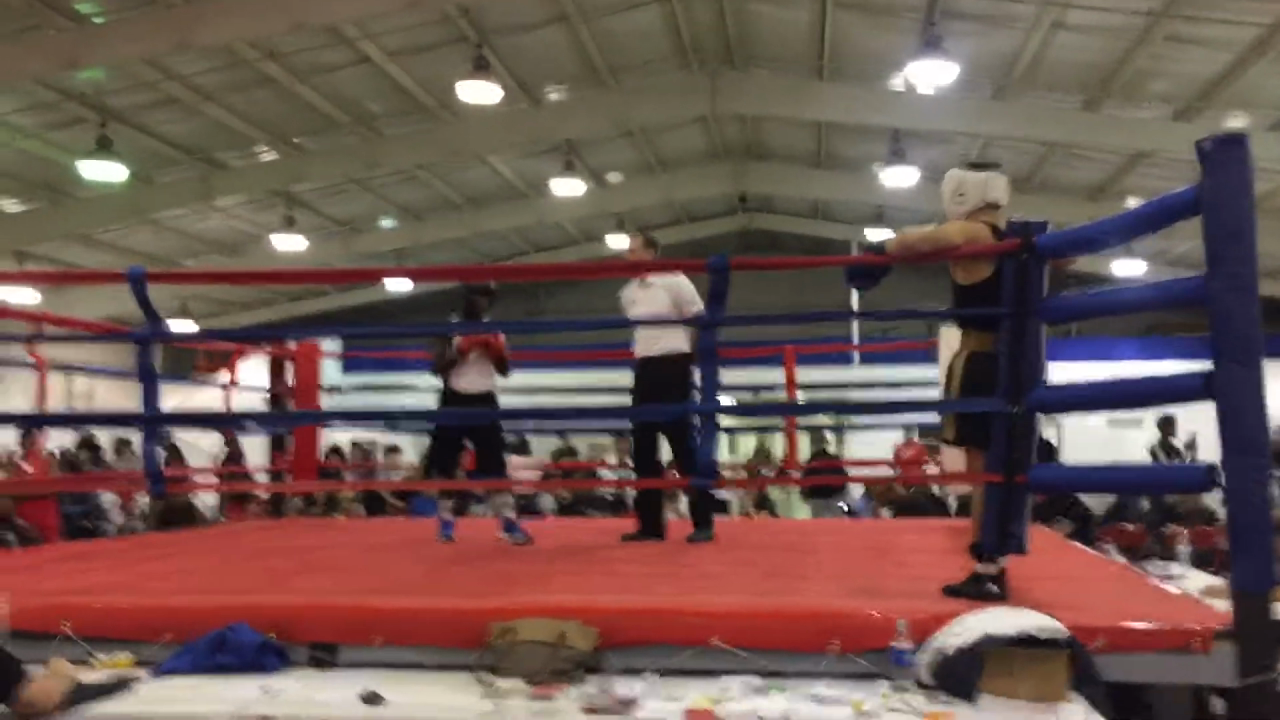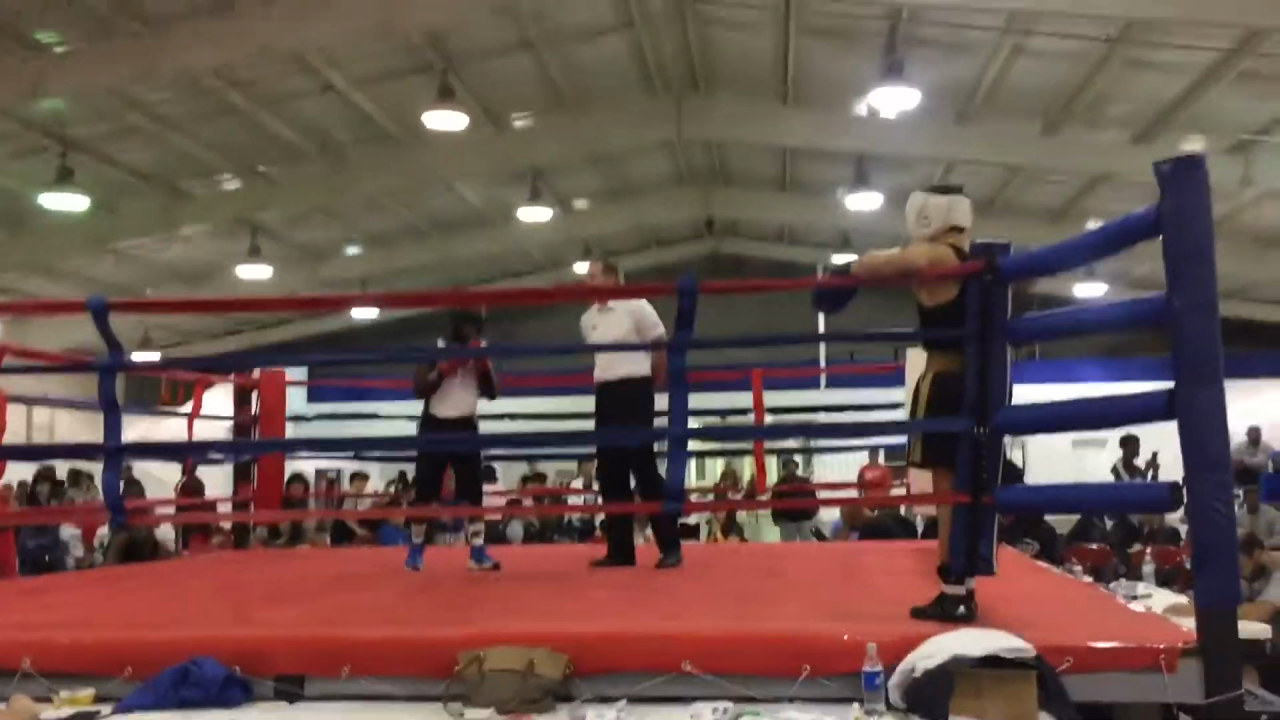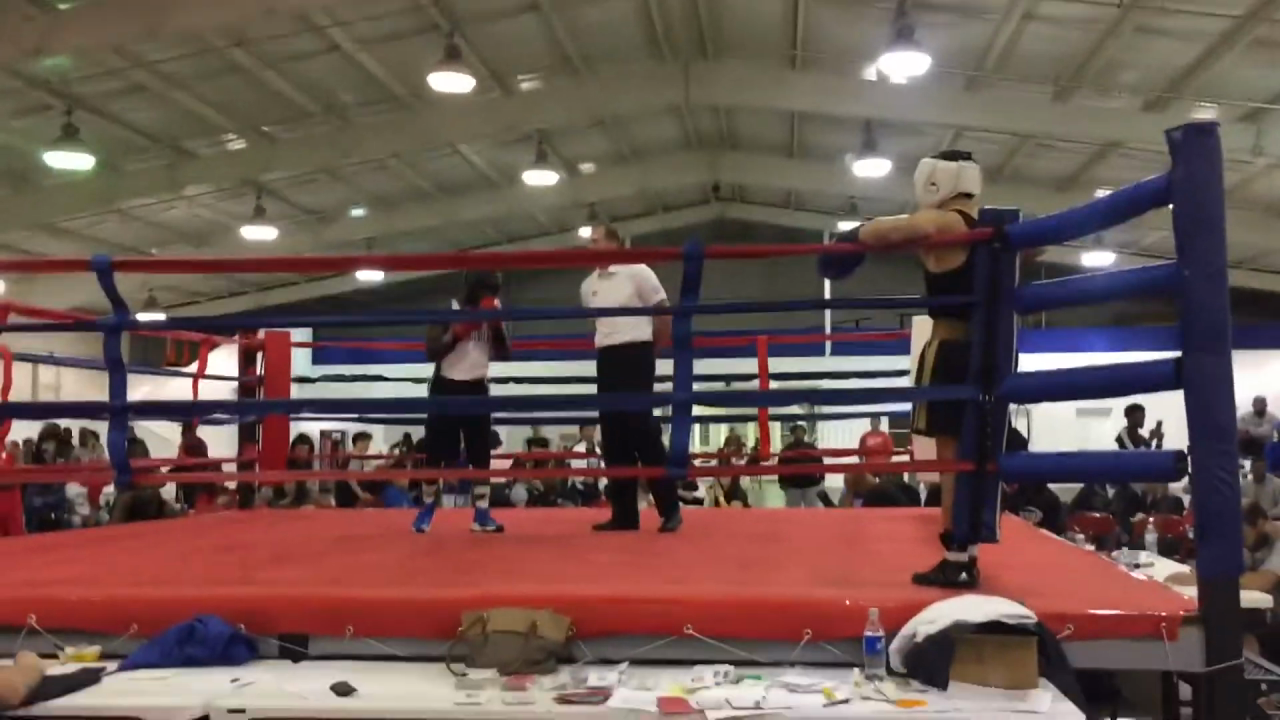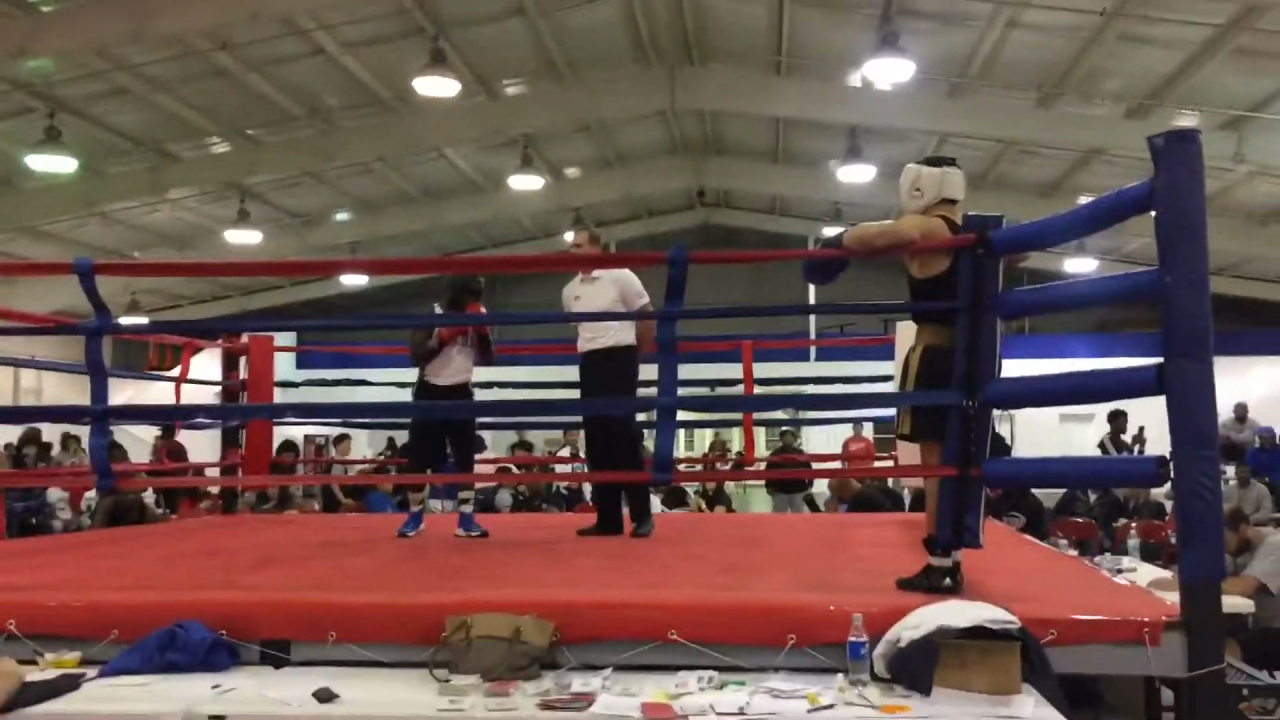
dt=0.2s
person 1, frame 1
left shoulder: (966, 234)
left elbow: (902, 243)
left wrist: (881, 252)
left hip: (979, 362)
left knee: (981, 464)
left ankle: (987, 572)
right ankle: (996, 566)
person 1, frame 2
left shoulder: (930, 258)
left elbow: (866, 266)
left wrist: (842, 275)
left hip: (945, 383)
left knee: (947, 487)
left ankle: (953, 594)
right ankle: (964, 588)
person 1, frame 3
left shoulder: (939, 224)
left elbow: (875, 232)
left wrist: (850, 241)
left hip: (950, 351)
left knee: (952, 454)
left ankle: (956, 561)
right ankle: (967, 555)
person 1, frame 4
left shoulder: (923, 230)
left elbow: (860, 237)
left wrist: (834, 247)
left hip: (934, 355)
left knee: (935, 458)
left ankle: (939, 565)
right ankle: (949, 560)
person 2, frame 1
left shoulder: (674, 282)
right shoulder: (628, 293)
left wrist: (687, 358)
right wrist: (640, 355)
left hip: (672, 366)
right hip: (644, 370)
left knee: (682, 443)
right knee: (643, 446)
left ankle: (703, 522)
right ankle: (650, 523)
person 2, frame 2
left shoulder: (635, 306)
right shoulder: (587, 319)
left elbow: (661, 349)
left wrist: (652, 384)
right wrist: (604, 380)
left hip: (633, 389)
right hip: (605, 393)
left knee: (642, 464)
right knee: (609, 470)
left ankle: (670, 546)
right ankle: (620, 549)
person 2, frame 3
left shoulder: (637, 271)
right shoulder: (588, 285)
left elbow: (663, 314)
left wrist: (651, 349)
right wrist: (605, 345)
left hip: (635, 353)
right hip: (605, 359)
left knee: (641, 428)
right knee: (613, 434)
left ankle: (669, 508)
right ankle: (624, 513)
person 2, frame 4
left shoulder: (620, 276)
right shoulder: (570, 290)
left elbow: (646, 317)
left wrist: (635, 352)
right wrist: (587, 349)
left hip: (618, 358)
right hip: (589, 363)
left knee: (622, 432)
right knee: (596, 438)
left ankle: (642, 516)
right ankle: (608, 518)
person 3, frame 1
left shoulder: (494, 330)
left elbow: (504, 370)
right elbow: (438, 368)
left wrist: (498, 351)
right wrist: (462, 348)
left hip: (484, 401)
right hip: (454, 401)
left knee: (495, 462)
right knee: (445, 464)
left ankle: (510, 523)
right ankle: (446, 521)
person 3, frame 2
left shoulder: (478, 354)
left elbow: (491, 393)
right elbow: (419, 390)
left wrist: (483, 365)
right wrist: (444, 369)
left hip: (465, 427)
right hip: (435, 426)
left knee: (473, 490)
right knee: (425, 490)
left ankle: (477, 551)
right ankle: (416, 547)
person 3, frame 3
left shoulder: (491, 315)
left elbow: (504, 354)
right elbow: (432, 352)
left wrist: (497, 325)
right wrist: (459, 331)
left hip: (475, 389)
right hip: (446, 388)
left knee: (481, 453)
right knee: (436, 452)
left ankle: (482, 514)
right ankle: (427, 507)
person 3, frame 4
left shoulder: (475, 319)
left elbow: (488, 359)
right elbow: (416, 357)
left wrist: (482, 330)
right wrist: (444, 336)
left hip: (460, 394)
right hip: (430, 393)
left knee: (465, 458)
right knee: (420, 458)
left ankle: (466, 519)
right ankle: (415, 516)
